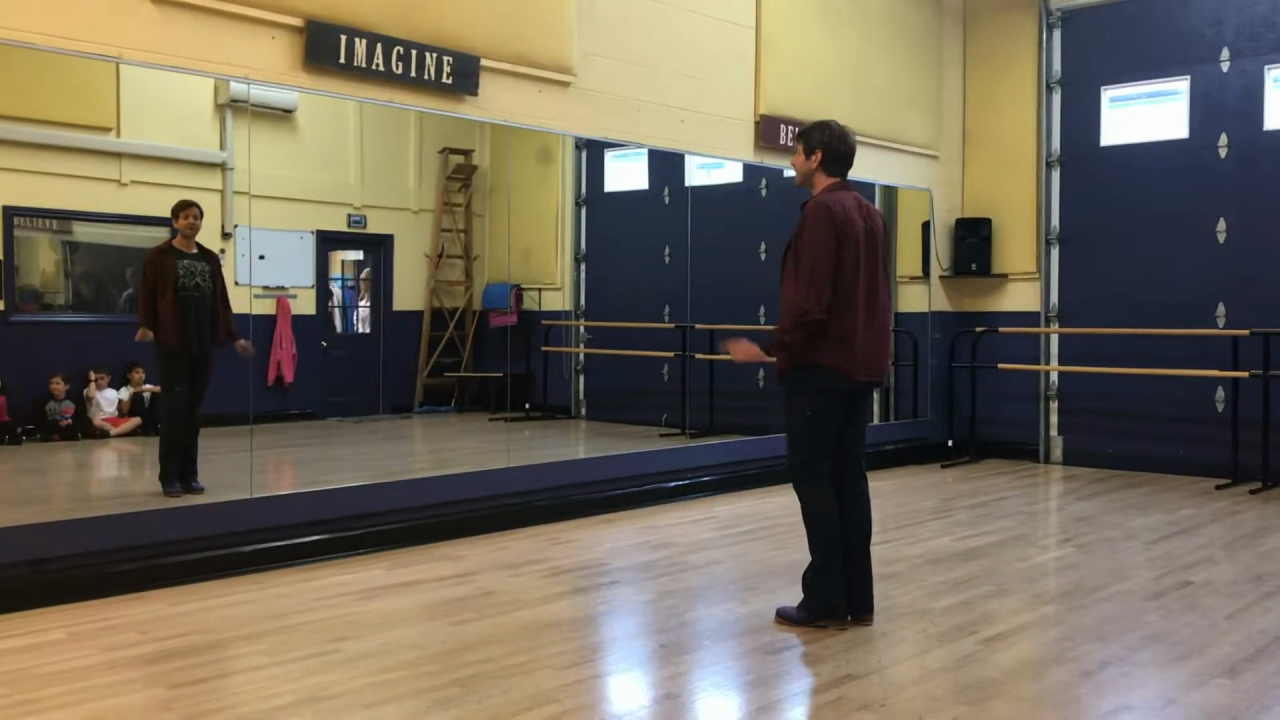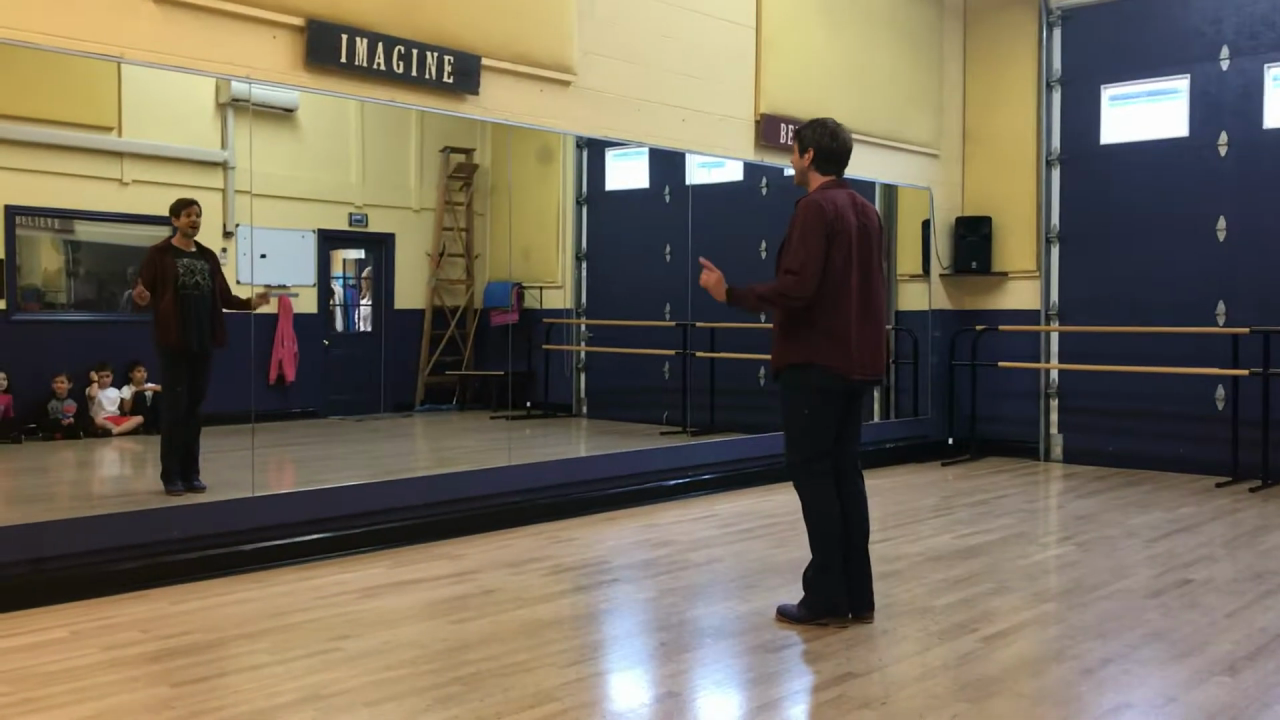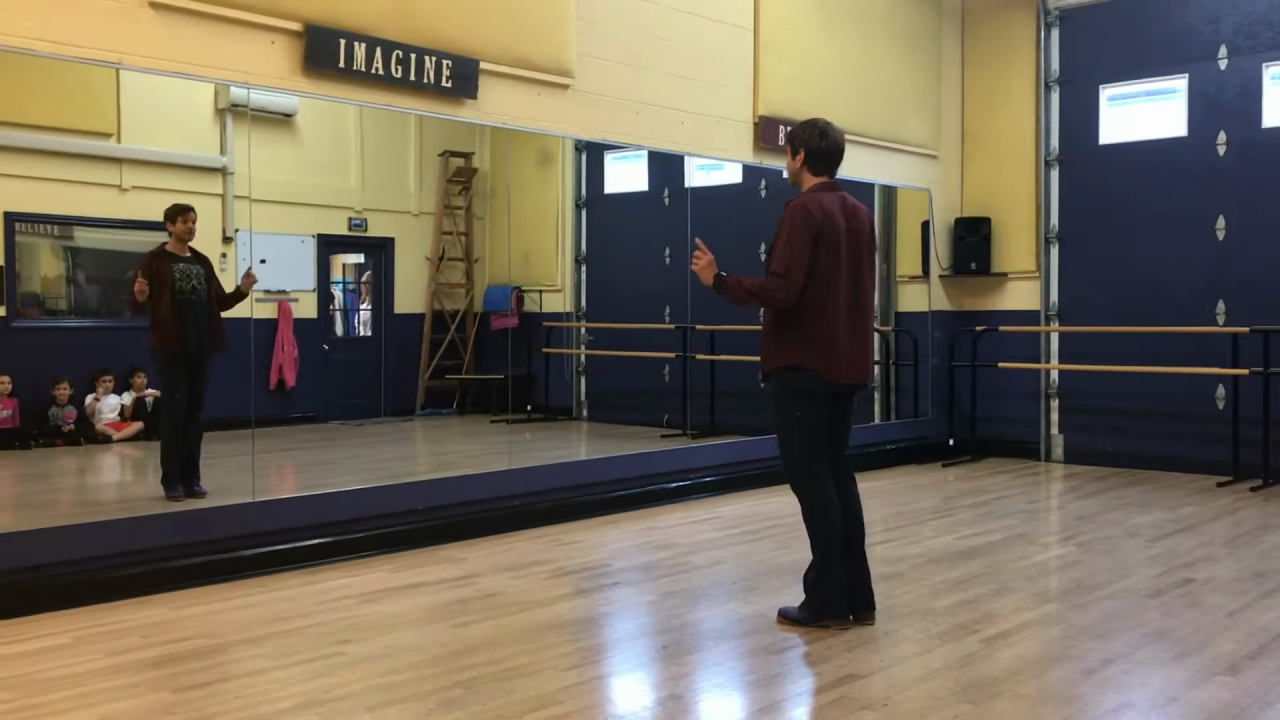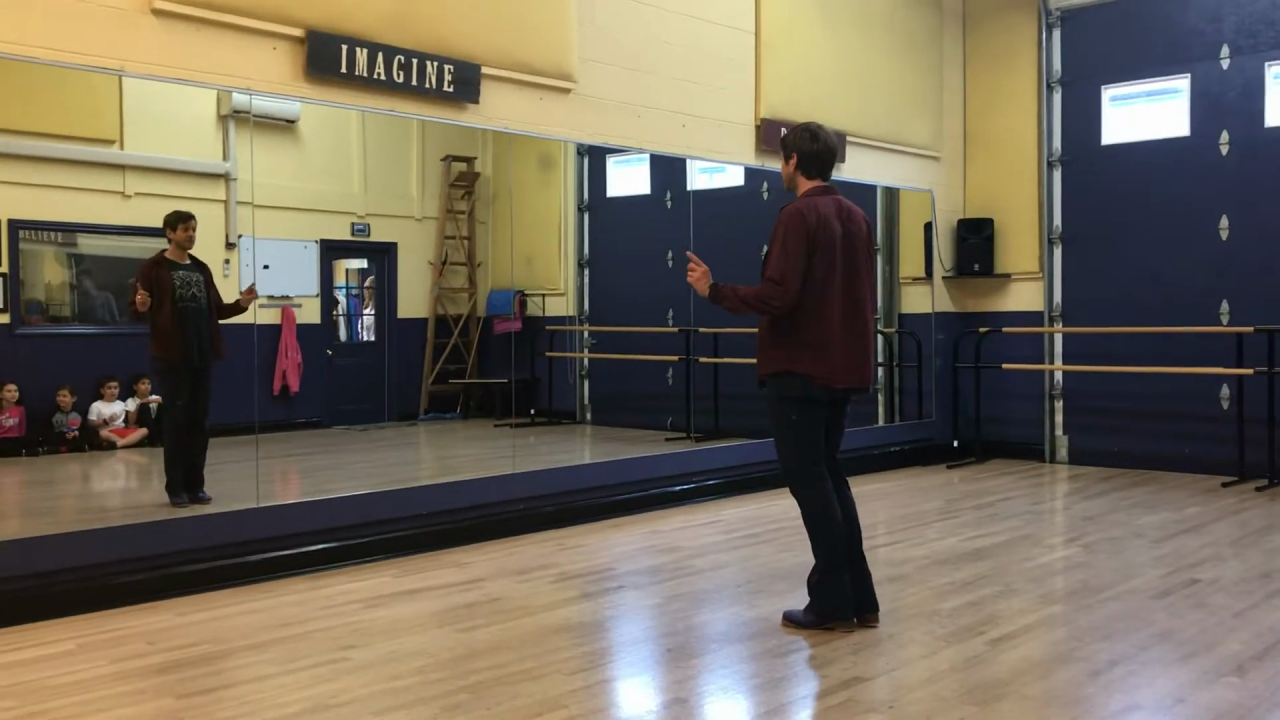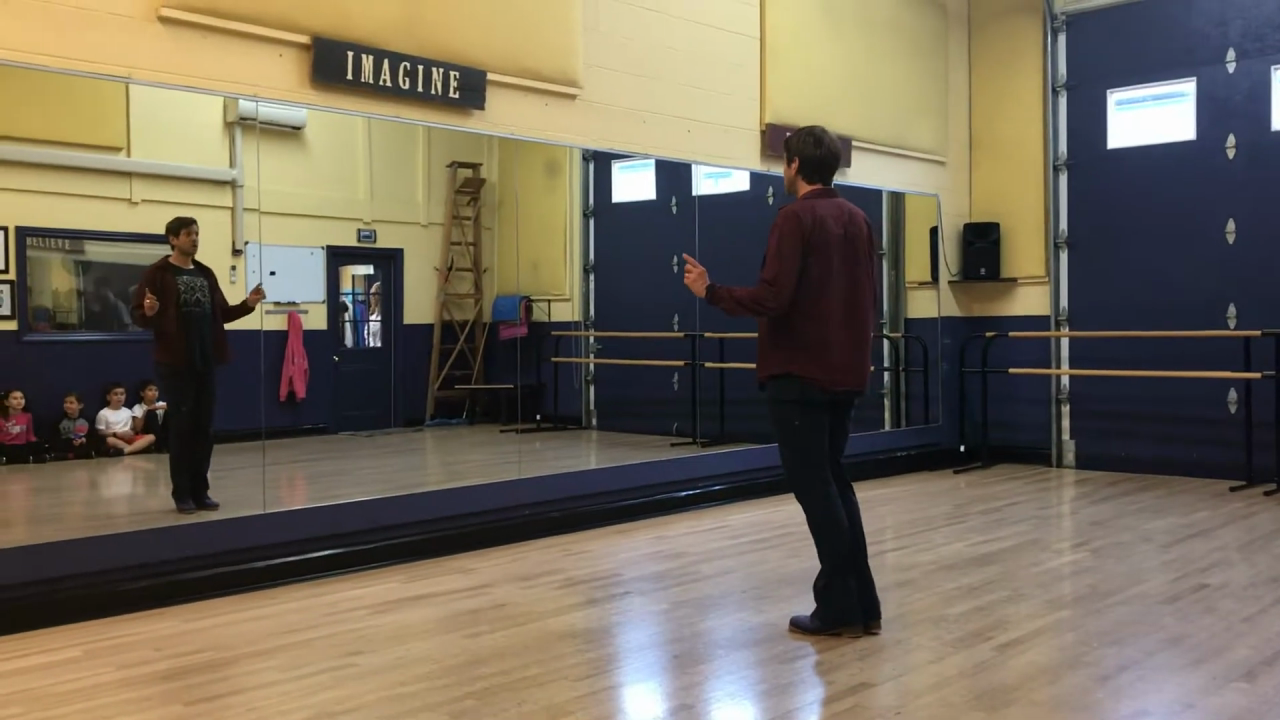
dt=0.3s
person 1, frame 1
left shoulder: (822, 210)
right shoulder: (870, 213)
left elbow: (812, 298)
left wrist: (769, 348)
left hip: (820, 365)
right hip: (861, 366)
left knee: (813, 476)
right knee: (848, 475)
left ankle: (826, 601)
right ankle: (857, 598)
person 1, frame 2
left shoulder: (815, 208)
right shoulder: (866, 212)
left elbow: (796, 288)
left wrist: (731, 293)
left hip: (814, 364)
right hip: (857, 363)
left knee: (812, 475)
right knee: (845, 473)
left ankle: (826, 598)
right ankle: (856, 595)
person 1, frame 3
left shoulder: (804, 210)
right shoulder: (860, 214)
left elbow: (781, 289)
left wrist: (718, 280)
left hip: (803, 366)
right hip: (845, 365)
left knee: (809, 478)
right knee: (837, 474)
left ankle: (828, 600)
right ankle: (857, 596)
person 1, frame 4
left shoulder: (799, 216)
right shoulder: (856, 217)
left elbow: (778, 295)
left wrist: (713, 290)
left hip: (798, 370)
right hip: (844, 369)
left knee: (808, 481)
right knee: (828, 475)
left ankle: (833, 603)
right ankle: (859, 597)
person 1, frame 5
left shoulder: (796, 217)
right shoulder: (858, 221)
left elbow: (772, 297)
left wrist: (710, 291)
left hip: (798, 374)
right hip: (844, 374)
left knee: (813, 486)
right knee: (834, 481)
left ankle: (839, 608)
right ankle: (861, 604)
person 2, frame 1
left shoulder: (210, 259)
right shoulder: (159, 256)
left elbow: (221, 302)
right elbow: (146, 298)
left wrist: (234, 337)
right wrist: (146, 327)
left hip: (203, 345)
right hip: (172, 345)
left knee: (193, 410)
right knee: (174, 409)
left ankle: (188, 474)
right ankle: (169, 476)
person 2, frame 2
left shoulder: (208, 257)
right shoulder: (158, 255)
left elbow: (223, 298)
right elbow: (146, 296)
left wrist: (249, 303)
right wrist: (142, 300)
left hip: (203, 344)
right hip: (172, 344)
left knee: (194, 408)
right knee: (175, 407)
left ankle: (191, 473)
right ankle: (171, 475)
person 2, frame 3
left shoulder: (202, 262)
right shoulder: (154, 260)
left elbow: (219, 302)
right elbow: (140, 306)
left wrist: (242, 290)
right wrist: (140, 297)
left hip: (201, 348)
right hip: (170, 349)
left knee: (195, 413)
right knee: (175, 412)
left ankle: (191, 479)
right ankle: (172, 480)
person 2, frame 4
left shoulder: (201, 269)
right shoulder: (154, 268)
left elbow: (216, 310)
right elbow: (140, 313)
left wrist: (241, 304)
right wrist: (141, 308)
left hip: (202, 356)
right hip: (171, 357)
left knee: (199, 421)
right knee: (176, 420)
left ankle: (195, 484)
right ankle: (176, 487)
person 2, frame 5
left shoulder: (205, 274)
right shoulder: (158, 273)
left elbow: (221, 313)
right elbow: (139, 316)
left wrist: (248, 304)
right wrist: (148, 312)
left hip: (206, 361)
right hip: (175, 362)
left knee: (203, 427)
right knee: (181, 426)
left ankle: (200, 490)
right ankle: (182, 493)
